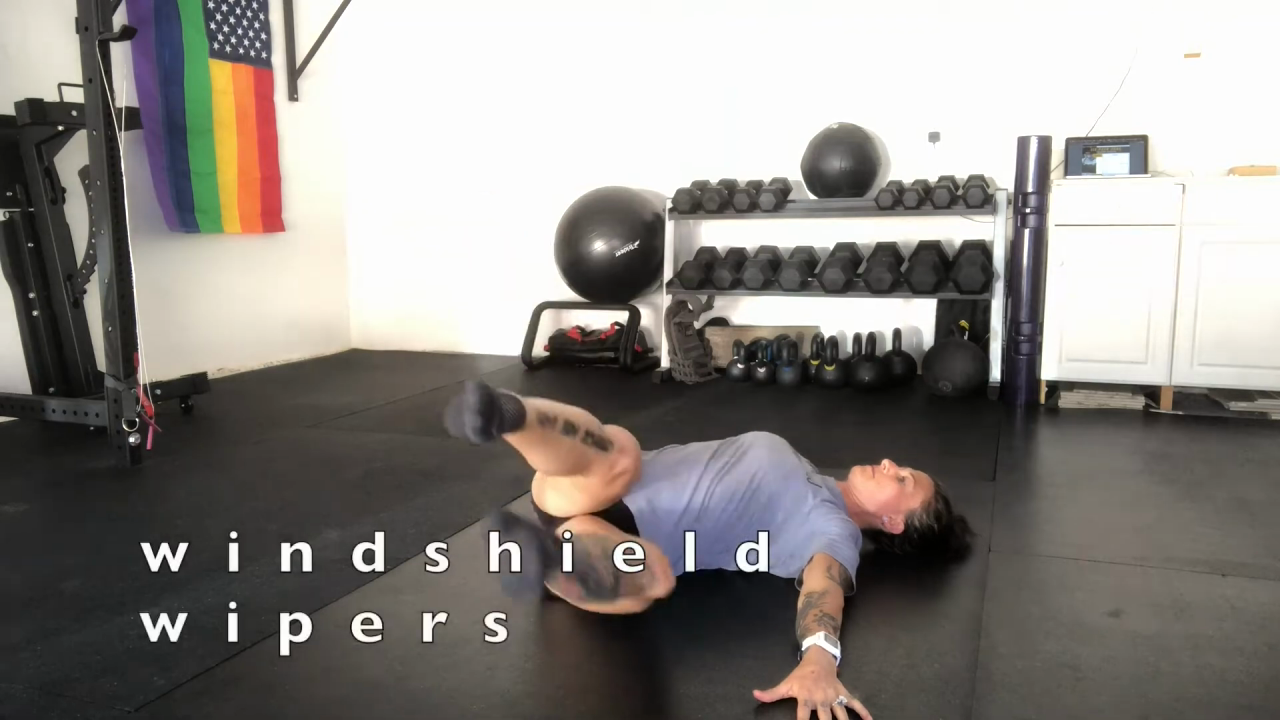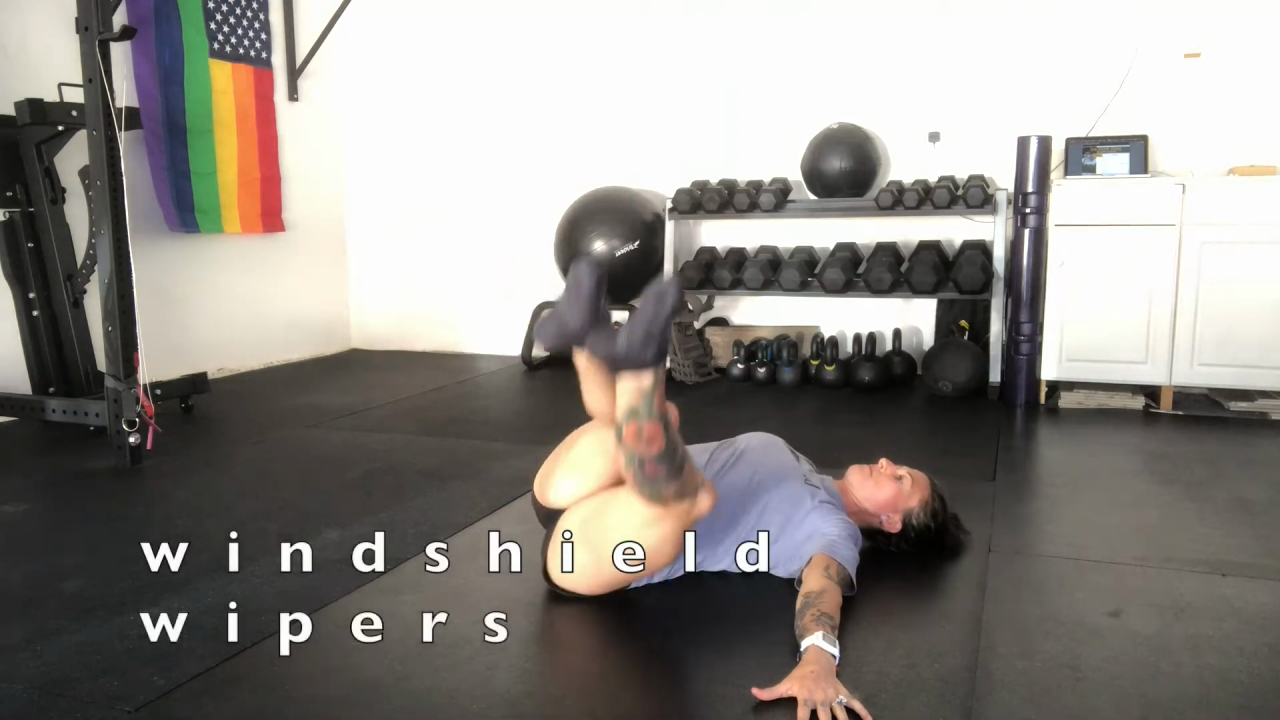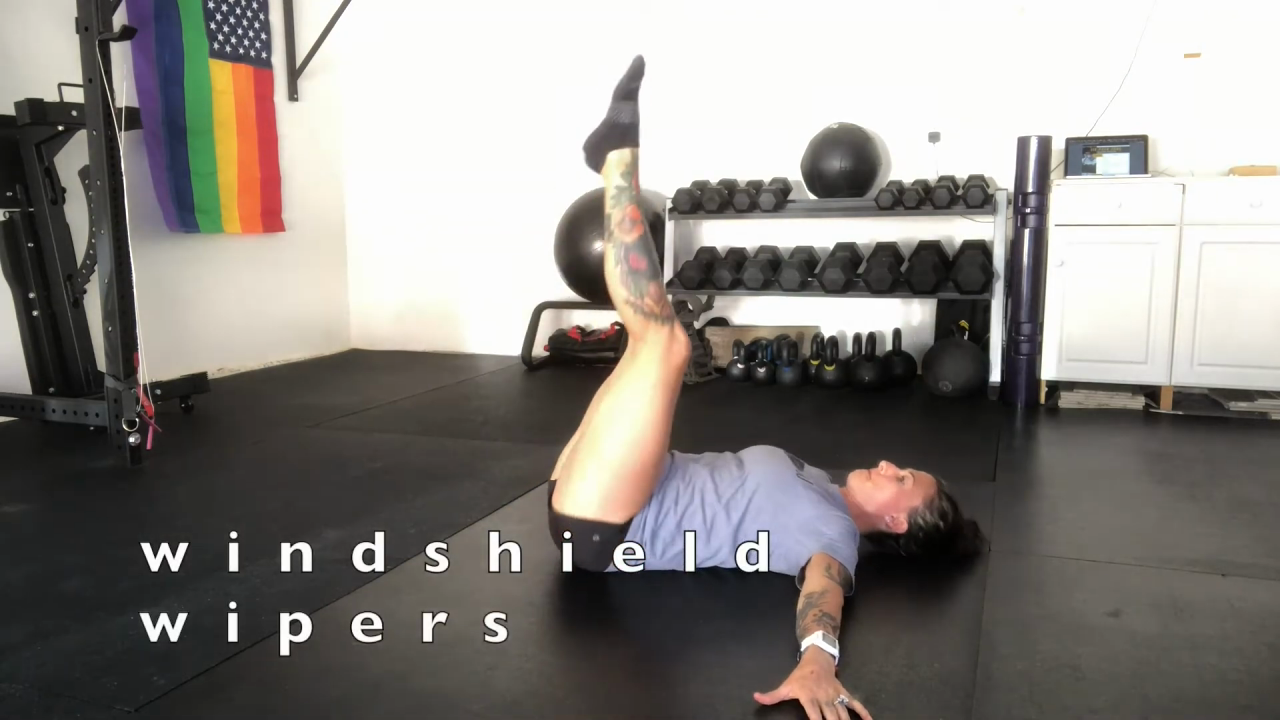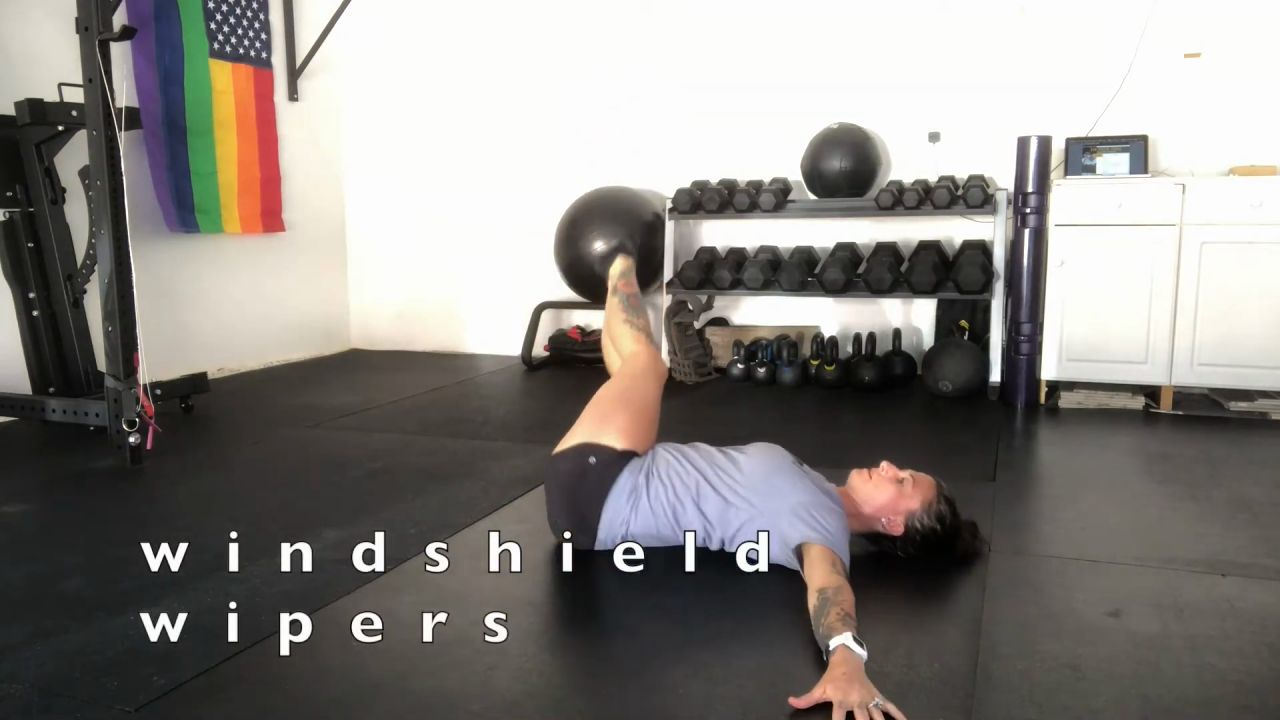
dt=0.7s
person 1, frame 1
left shoulder: (836, 531)
right shoulder: (803, 475)
left elbow: (822, 592)
left wrist: (818, 660)
left hip: (619, 529)
right hip: (605, 494)
left knee: (648, 571)
right knee: (617, 456)
left ankle: (543, 556)
right ankle: (504, 414)
person 1, frame 2
left shoulder: (833, 534)
right shoulder: (795, 465)
left elbow: (821, 596)
left wrist: (819, 660)
left knee: (689, 493)
right knee: (654, 415)
left ankle: (636, 357)
person 1, frame 3
left shoulder: (833, 532)
right shoulder: (815, 484)
left elbow: (823, 591)
left wrist: (818, 659)
left hip: (593, 527)
left knee: (665, 340)
right knee: (653, 337)
person 1, frame 4
left shoulder: (825, 526)
right shoulder: (819, 494)
left elbow: (827, 582)
left wrist: (846, 656)
left hip: (592, 498)
left knee: (643, 362)
